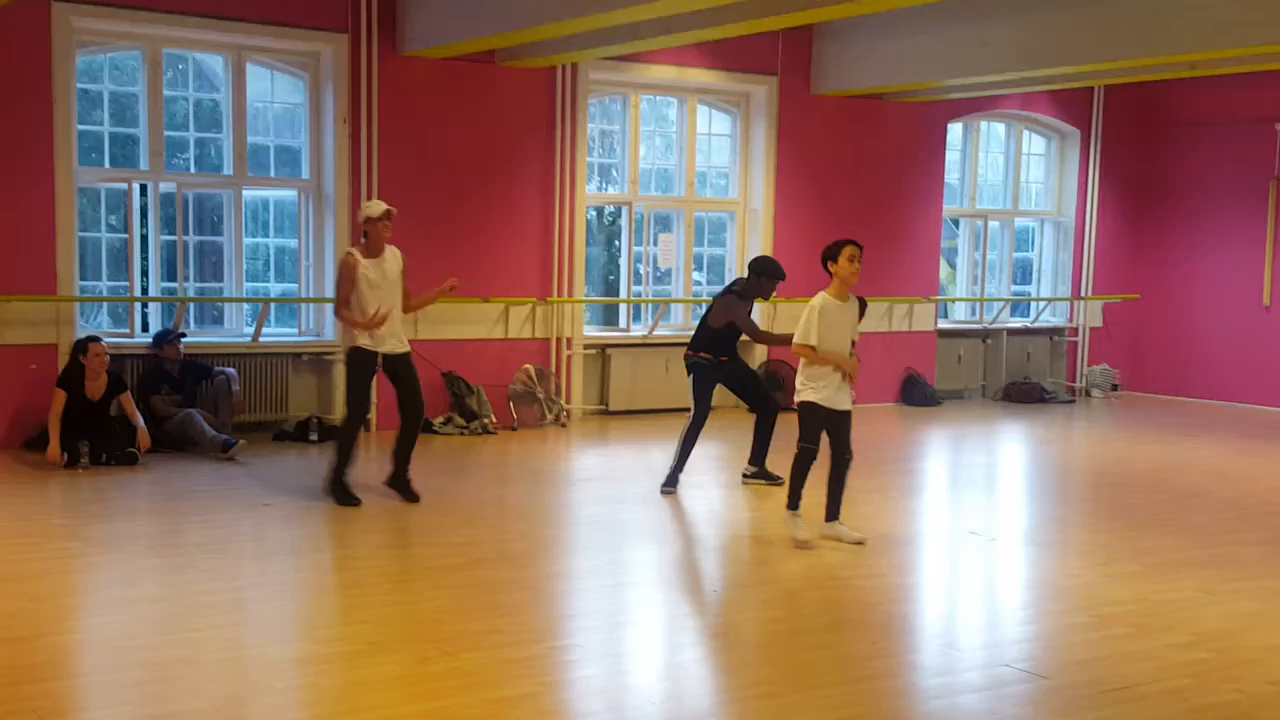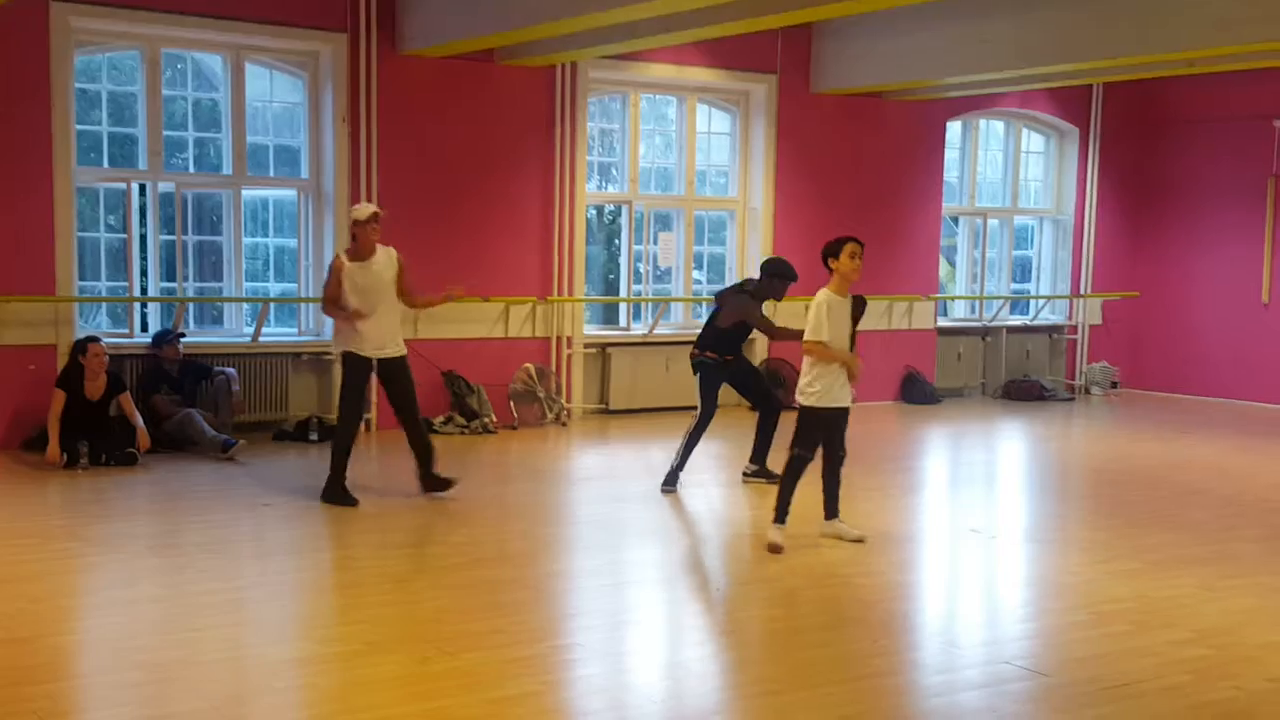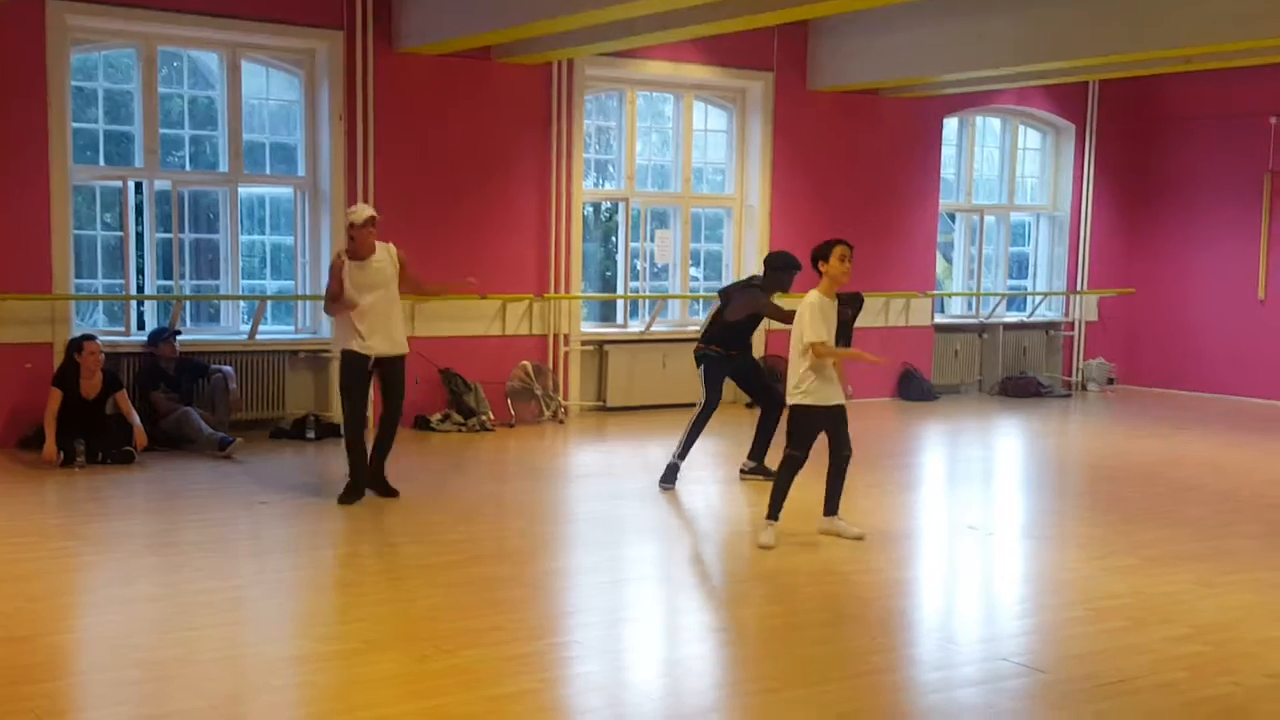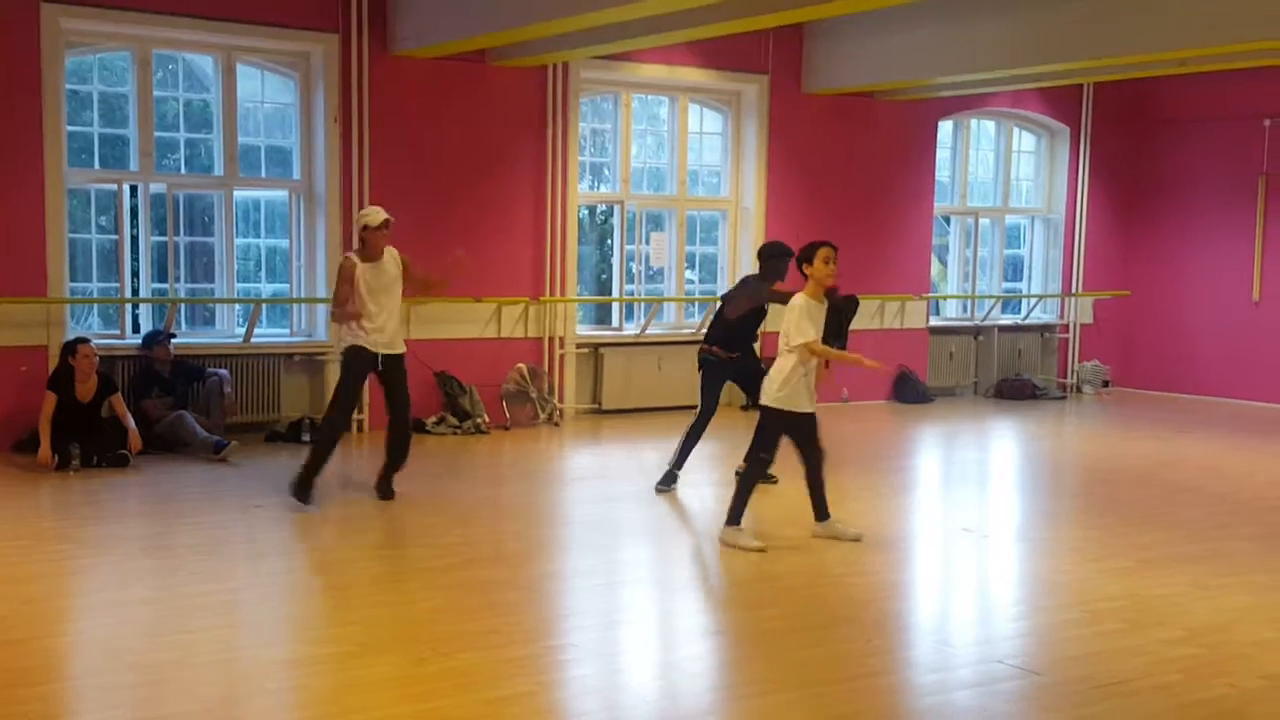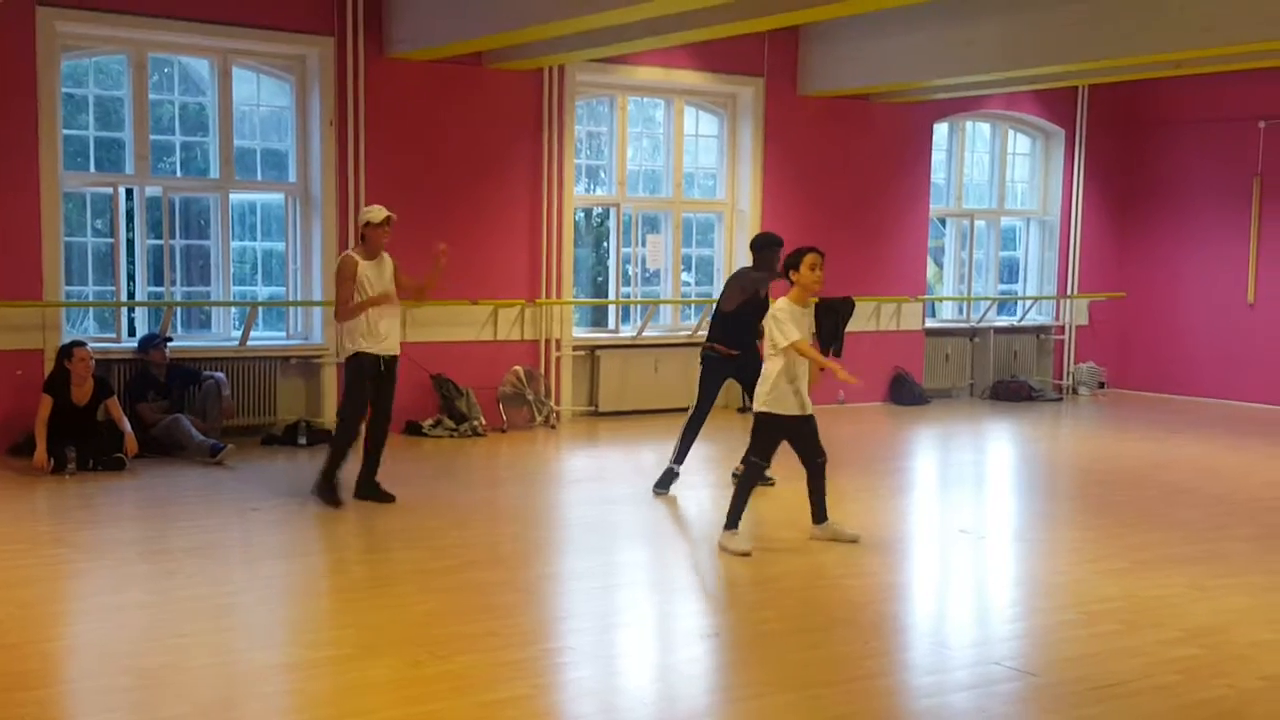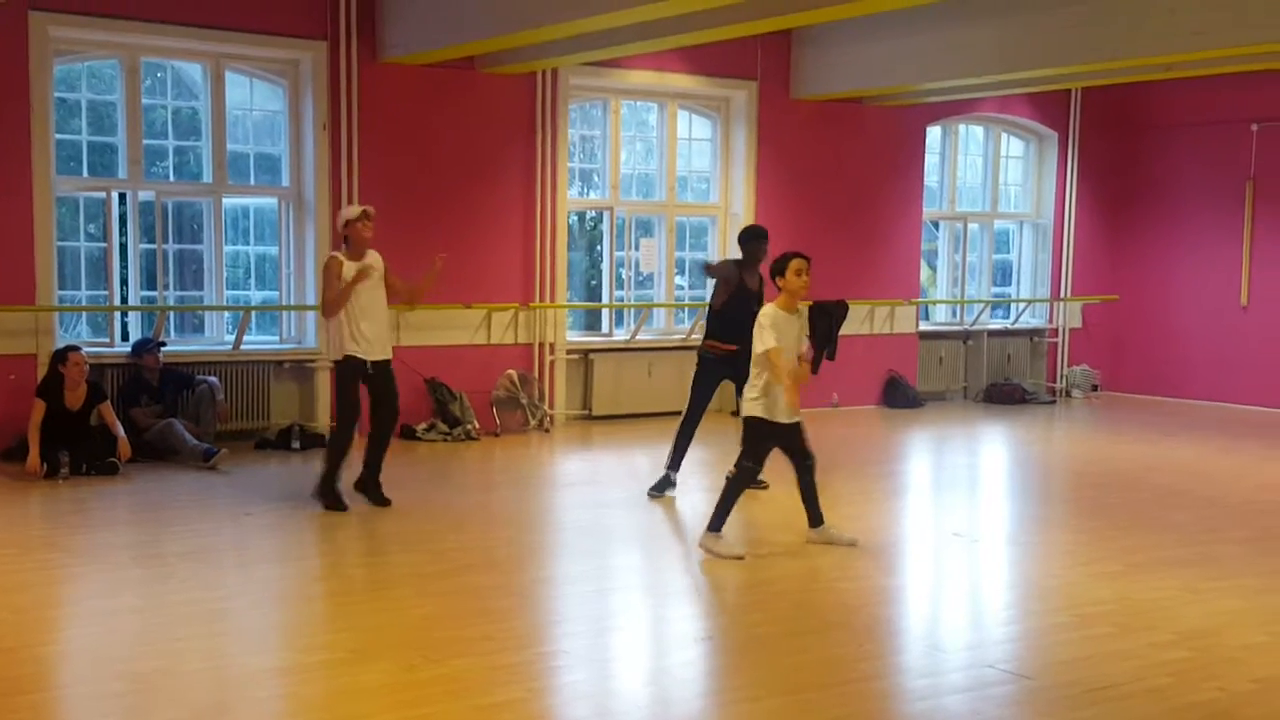
dt=0.2s
person 1, frame 1
left shoulder: (855, 304)
right shoulder: (819, 305)
right elbow: (801, 349)
left wrist: (852, 364)
right wrist: (838, 363)
left hip: (841, 396)
right hip: (813, 392)
left knee: (842, 457)
right knee: (808, 450)
left ankle: (832, 522)
right ankle: (793, 513)
person 1, frame 2
left shoulder: (847, 301)
right shoulder: (823, 301)
right elbow: (812, 347)
left wrist: (849, 363)
right wrist: (847, 358)
left hip: (840, 394)
right hip: (816, 393)
left knee: (835, 457)
right knee: (800, 457)
left ankle: (831, 520)
right ankle: (778, 525)
person 1, frame 3
left shoulder: (833, 302)
right shoulder: (812, 302)
right elbow: (818, 349)
left wrist: (837, 369)
right wrist: (855, 354)
left hip: (830, 393)
right hip: (806, 394)
left knee: (842, 451)
right knee: (795, 457)
left ankle: (830, 517)
right ankle: (770, 521)
person 1, frame 4
left shoulder: (822, 304)
right shoulder: (799, 305)
right elbow: (813, 348)
left wrist: (818, 378)
right wrist: (855, 359)
left hip: (804, 400)
right hip: (780, 397)
left knee: (814, 457)
right knee: (760, 459)
left ankle: (823, 521)
right ankle: (732, 526)
person 1, frame 5
left shoulder: (809, 310)
right shoulder: (781, 310)
right elbow: (800, 347)
right wrist: (835, 368)
left hip: (800, 403)
right hip: (772, 402)
left knee: (816, 459)
right knee: (756, 465)
left ankle: (821, 523)
right ankle: (730, 530)
person 1, frame 6
left shoulder: (800, 317)
right shoulder: (768, 316)
right elbow: (772, 356)
left wrist: (802, 373)
right wrist: (787, 389)
left hip: (787, 411)
right hip: (761, 407)
left knee: (805, 464)
right knee: (747, 471)
left ankle: (817, 527)
right ankle: (712, 534)
person 2, frame 1
left shoulder: (397, 257)
right shoulder: (352, 261)
right elbow: (340, 308)
left wrist: (441, 292)
right wrist: (363, 325)
left hip: (396, 345)
right hip: (362, 346)
left knee: (414, 409)
right knee: (358, 413)
left ankle: (400, 474)
right ankle: (338, 479)
person 2, frame 2
left shoulder: (393, 258)
right shoulder: (340, 264)
left elbow: (409, 299)
right elbow: (327, 304)
left wrist: (444, 298)
right wrist: (344, 315)
left hip: (391, 347)
right hip: (355, 350)
left knee: (409, 413)
right knee: (350, 415)
left ankle: (427, 474)
right ankle: (335, 484)
person 2, frame 3
left shoulder: (394, 255)
right shoulder: (340, 263)
left elbow: (416, 288)
right elbow: (329, 306)
right wrist: (339, 307)
left hip: (392, 345)
right hip: (355, 348)
left knee: (392, 414)
right knee: (355, 414)
left ankle: (376, 472)
right ankle: (357, 477)
person 2, frame 4
left shoulder: (396, 258)
right shoulder: (350, 265)
left elbow: (427, 286)
right elbow: (336, 313)
right wrist: (351, 313)
left hip: (393, 347)
right hip: (359, 345)
left knee: (401, 414)
right knee: (341, 409)
left ankle: (386, 477)
right ankle: (308, 476)
person 2, frame 5
left shoulder: (387, 262)
right shoulder: (349, 263)
left elbow: (415, 293)
right elbow: (340, 314)
left wrist: (438, 268)
right wrist: (370, 302)
left hip: (387, 349)
right hip: (360, 349)
left knee: (382, 416)
right knee: (353, 413)
left ankle: (367, 481)
right ankle: (328, 477)
person 2, frame 6
left shoulder: (378, 261)
right shoulder: (335, 263)
left elbow: (406, 296)
right elbow: (328, 311)
left wrist: (432, 275)
right wrist: (354, 281)
left hip: (379, 351)
right hip: (349, 352)
left knee: (388, 414)
right knee: (348, 418)
left ankle: (369, 479)
right ankle: (327, 485)
person 3, frame 1
left shoulder: (744, 288)
right shoulder: (732, 303)
left elbow: (717, 300)
right elbow: (759, 337)
left hip: (728, 358)
right hip: (703, 361)
left knee: (769, 407)
right knee: (700, 413)
left ankle: (754, 468)
right ankle: (675, 472)
person 3, frame 2
left shoulder: (751, 287)
right shoulder: (744, 303)
left elbow: (719, 296)
right elbow: (773, 334)
left hip: (733, 357)
right hip: (708, 359)
left knee: (771, 406)
right knee: (706, 411)
left ankle: (755, 467)
right ankle: (675, 470)
person 3, frame 3
left shoulder: (756, 284)
right shoulder: (754, 296)
left elbow: (723, 292)
right elbow: (787, 317)
left hip: (738, 353)
right hip: (712, 353)
left knee: (774, 403)
right knee: (709, 405)
left ankle: (753, 464)
right ankle: (675, 464)
person 3, frame 4
left shoulder: (760, 288)
right shoulder: (752, 287)
left elbow: (726, 299)
right elbow: (781, 298)
left wrist: (746, 329)
left hip: (742, 356)
right hip: (715, 356)
right knee: (706, 411)
right ankle: (673, 470)
person 3, frame 5
left shoulder: (764, 284)
right shoulder: (744, 278)
left wrist: (757, 332)
right wrist: (775, 275)
left hip: (746, 355)
right hip: (718, 354)
right knee: (701, 409)
left ankle: (746, 468)
right ankle: (673, 469)
person 3, frame 6
left shoulder: (760, 281)
right shoulder: (731, 270)
right elbow: (715, 272)
right wrist: (715, 270)
left hip: (743, 354)
right hip: (714, 354)
right knee: (693, 413)
right ankle: (670, 474)
